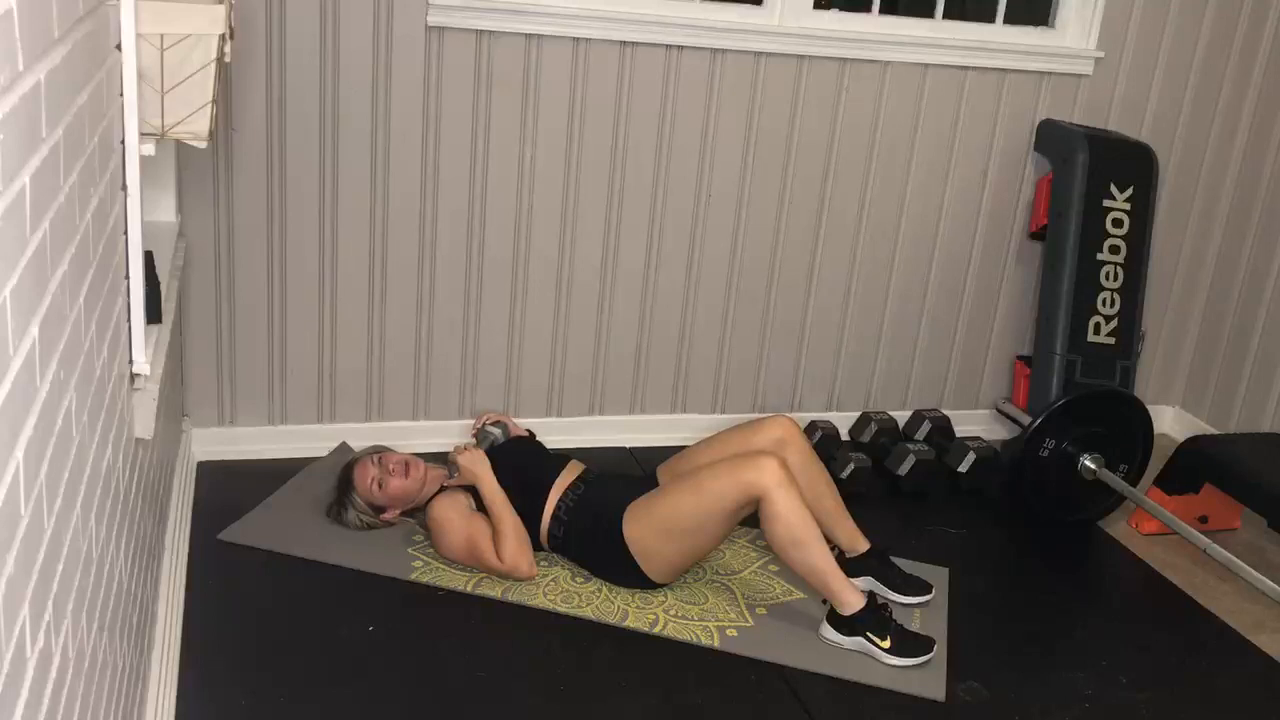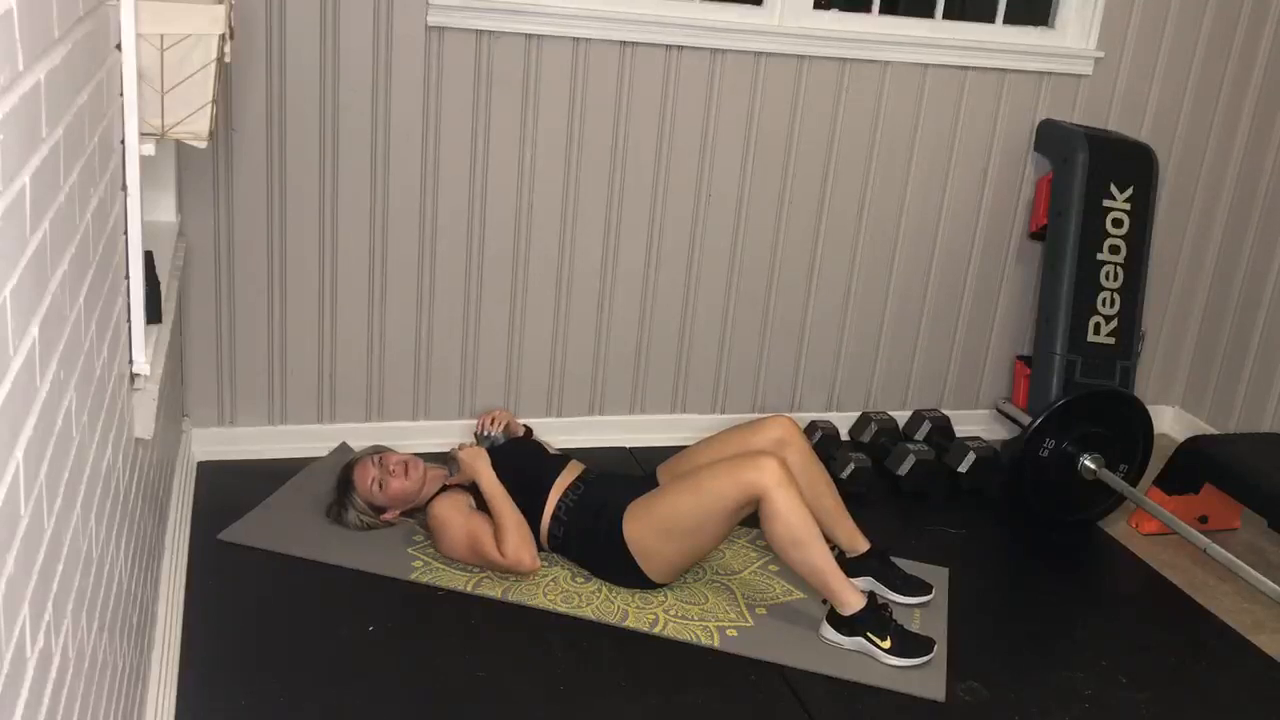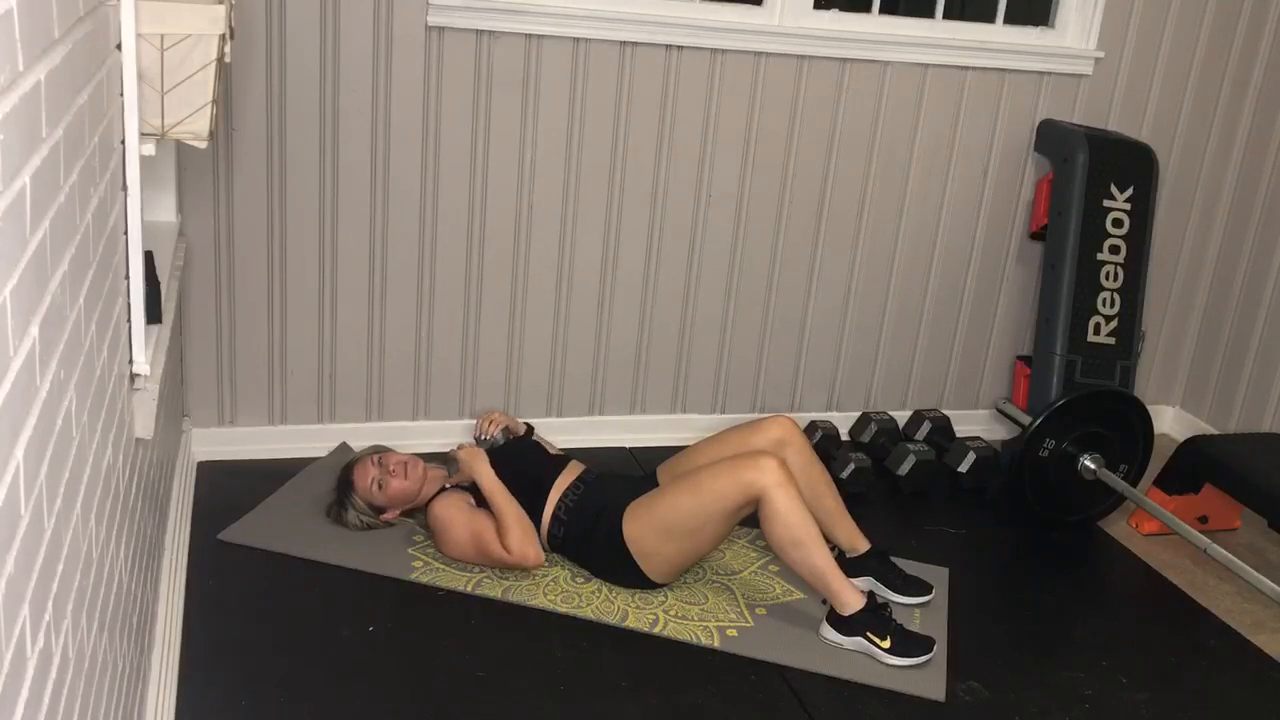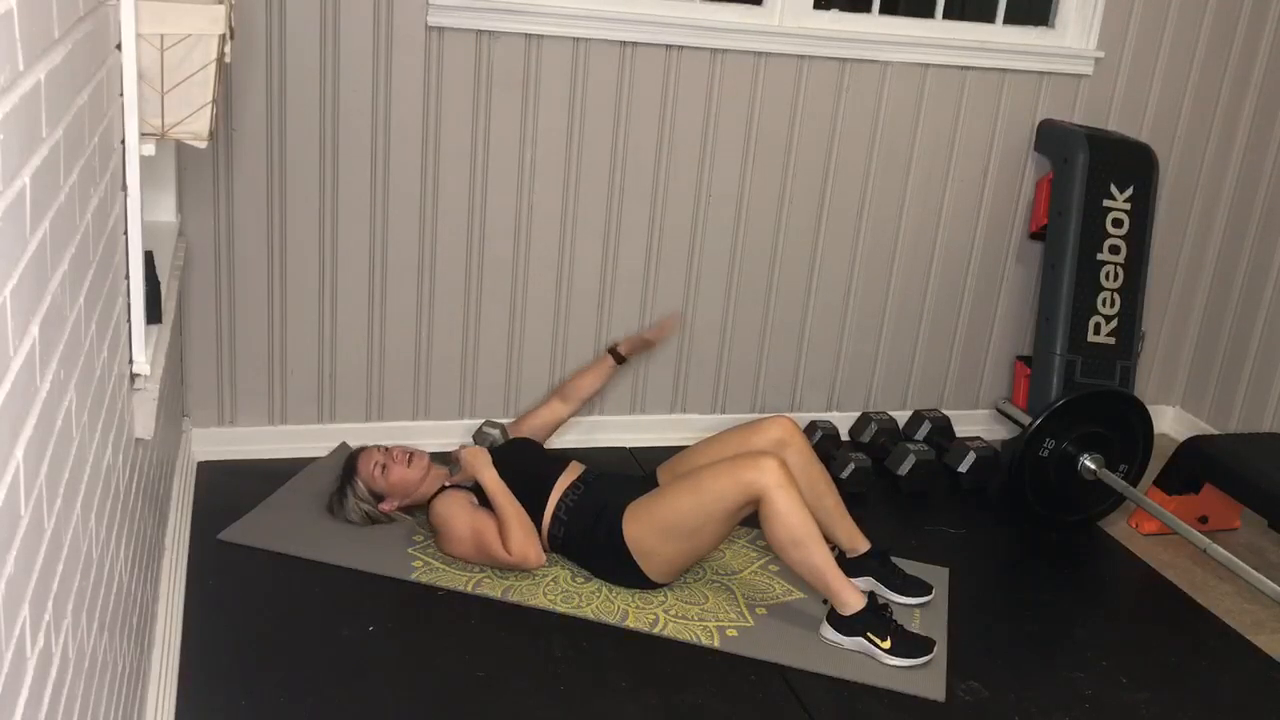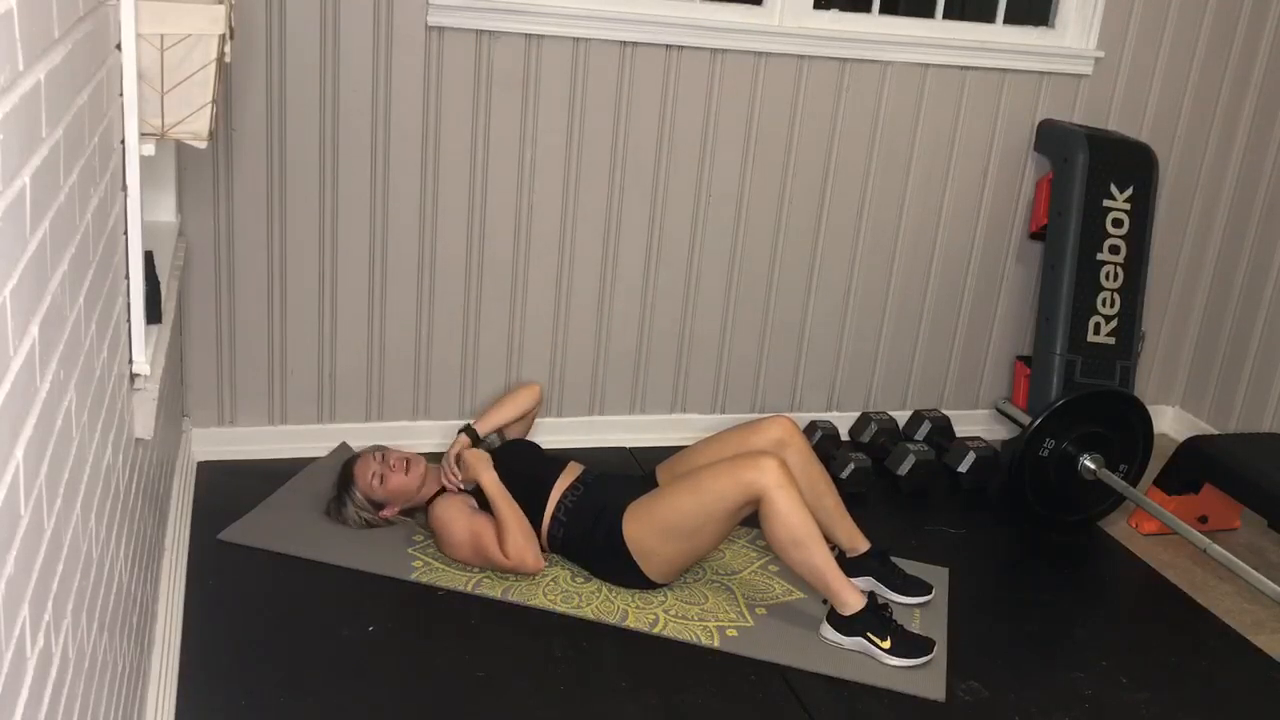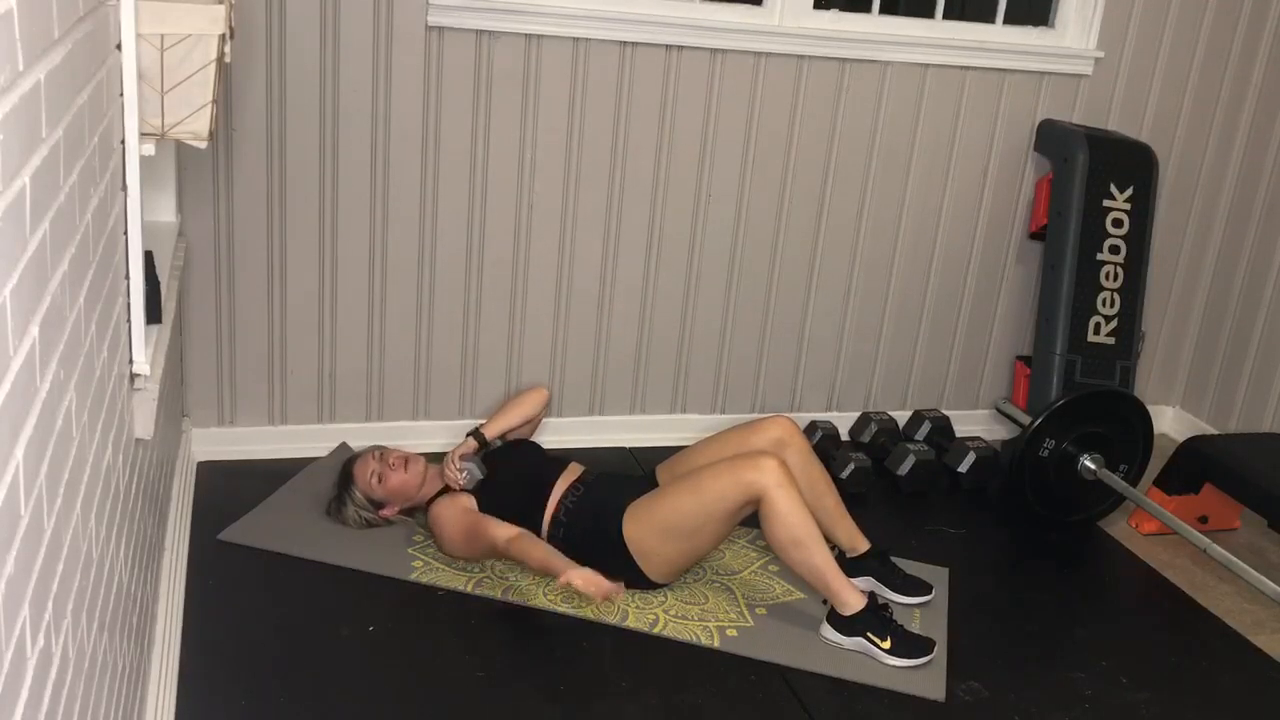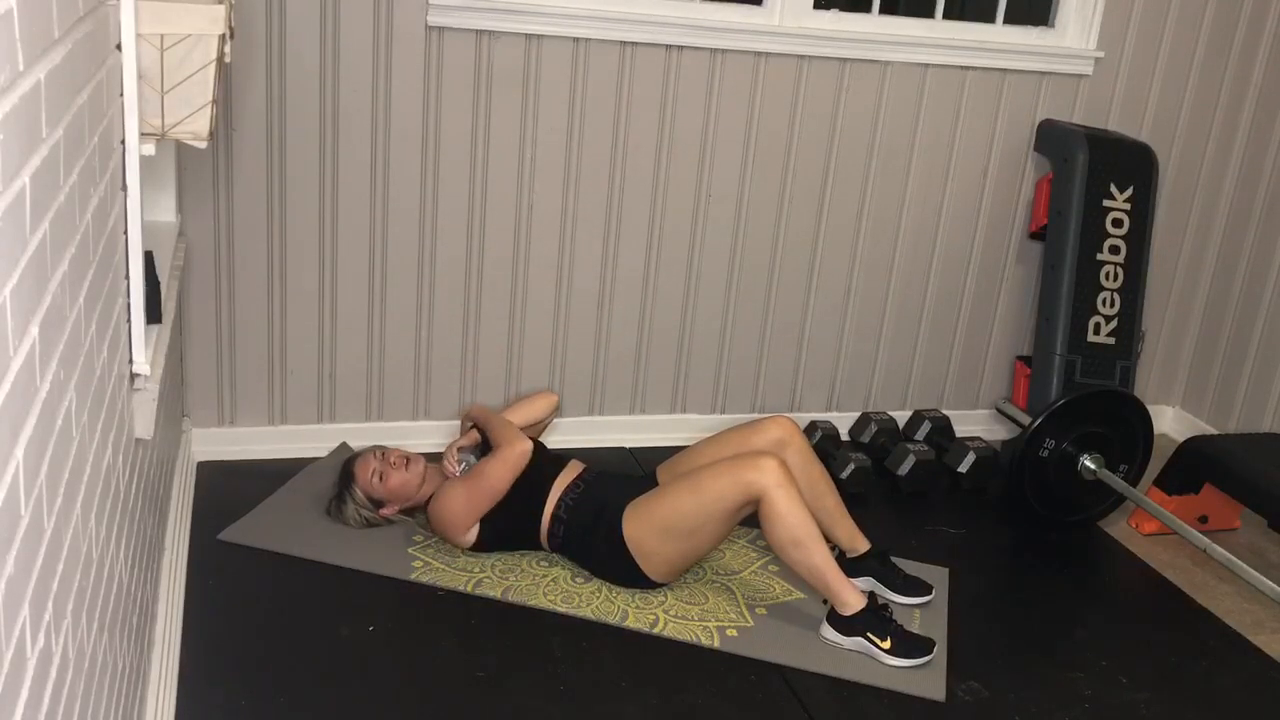
dt=0.7s
person 1, frame 1
left shoulder: (459, 472)
right shoulder: (444, 515)
right elbow: (519, 564)
left wrist: (515, 433)
right wrist: (484, 477)
left hip: (630, 490)
right hip: (618, 541)
left knee: (781, 431)
right knee: (765, 471)
left ankle: (858, 559)
right ankle: (852, 614)
person 1, frame 2
left shoulder: (461, 473)
right shoulder: (445, 515)
right elbow: (523, 558)
left wrist: (518, 432)
right wrist: (485, 474)
left hip: (632, 490)
right hip: (618, 539)
left knee: (781, 431)
right knee: (765, 473)
left ankle: (860, 560)
right ankle: (851, 614)
person 1, frame 3
left shoulder: (463, 473)
right shoulder: (446, 514)
right elbow: (526, 552)
left wrist: (518, 430)
right wrist: (484, 474)
left hip: (636, 489)
right hip: (619, 540)
left knee: (781, 432)
right knee: (765, 473)
left ankle: (861, 560)
right ankle: (851, 614)
person 1, frame 4
left shoulder: (492, 450)
right shoulder: (449, 513)
left elbow: (564, 401)
right elbow: (527, 553)
left wrist: (623, 351)
right wrist: (486, 476)
left hip: (640, 492)
right hip: (621, 541)
left knee: (781, 432)
right knee: (764, 474)
left ankle: (860, 560)
right ankle: (852, 614)
person 1, frame 5
left shoulder: (475, 453)
right shoulder: (447, 516)
left elbow: (530, 392)
right elbow: (526, 559)
left wrist: (469, 435)
right wrist: (485, 477)
left hip: (636, 489)
right hip: (620, 541)
left knee: (780, 432)
right knee: (765, 473)
left ankle: (861, 560)
right ankle: (852, 616)
person 1, frame 6
left shoulder: (476, 460)
right shoulder: (446, 514)
left elbow: (538, 395)
right elbow: (506, 538)
left wrist: (474, 438)
right wrist: (566, 569)
left hip: (637, 489)
right hip: (618, 539)
left knee: (779, 432)
right knee: (764, 473)
left ankle: (860, 559)
right ankle: (852, 615)
person 1, frame 7
left shoulder: (470, 467)
right shoulder: (449, 508)
left elbow: (547, 402)
right elbow: (519, 447)
left wrist: (473, 433)
right wrist: (480, 416)
left hip: (634, 491)
right hip: (616, 540)
left knee: (779, 432)
right knee: (764, 473)
left ankle: (860, 560)
right ankle: (851, 616)
